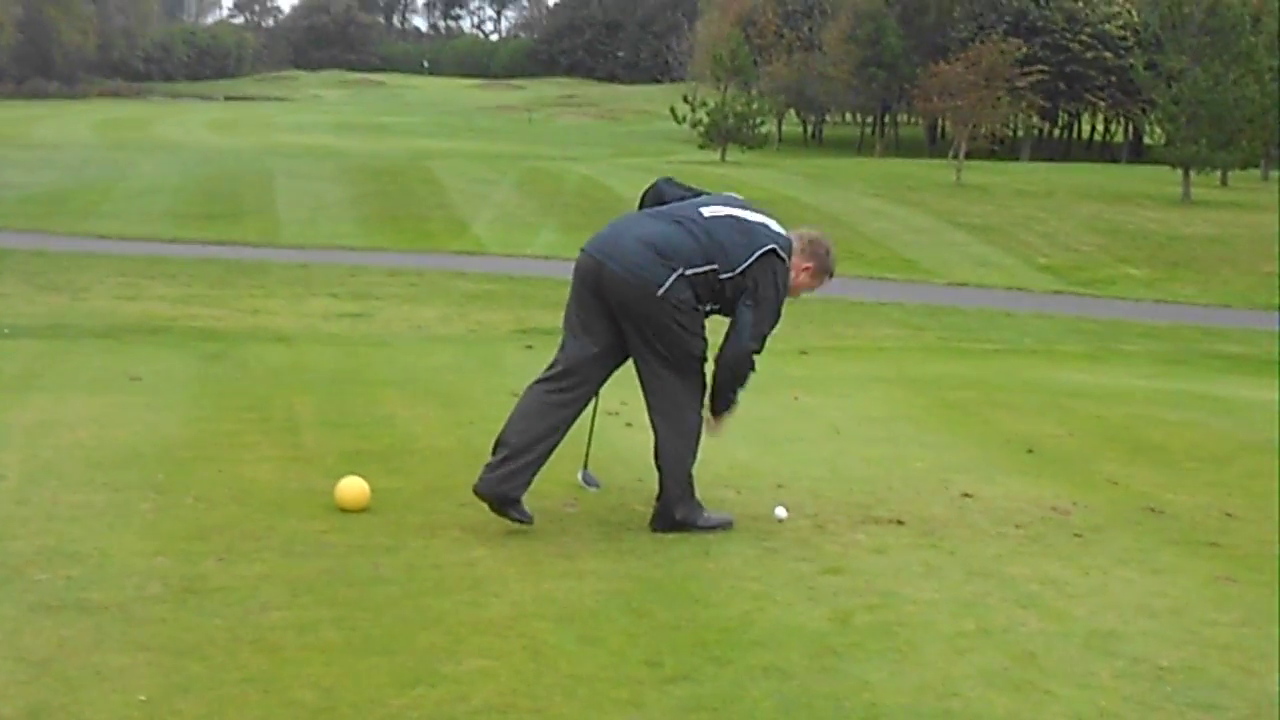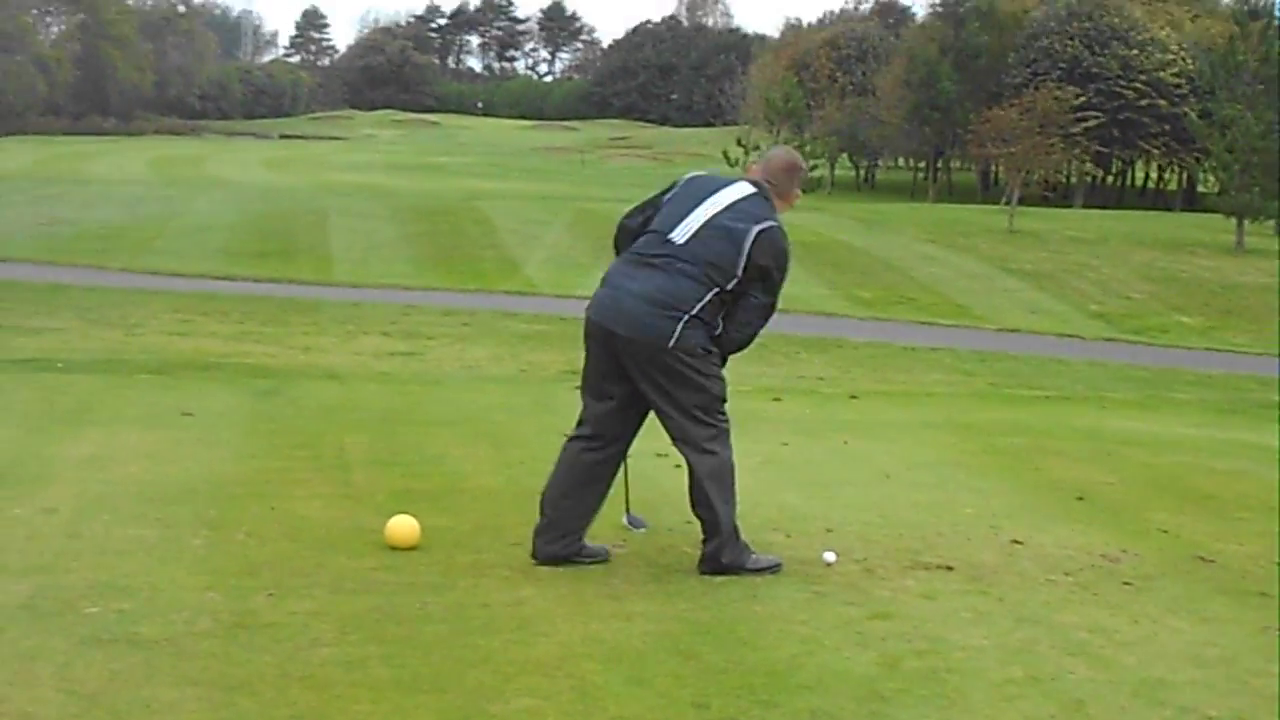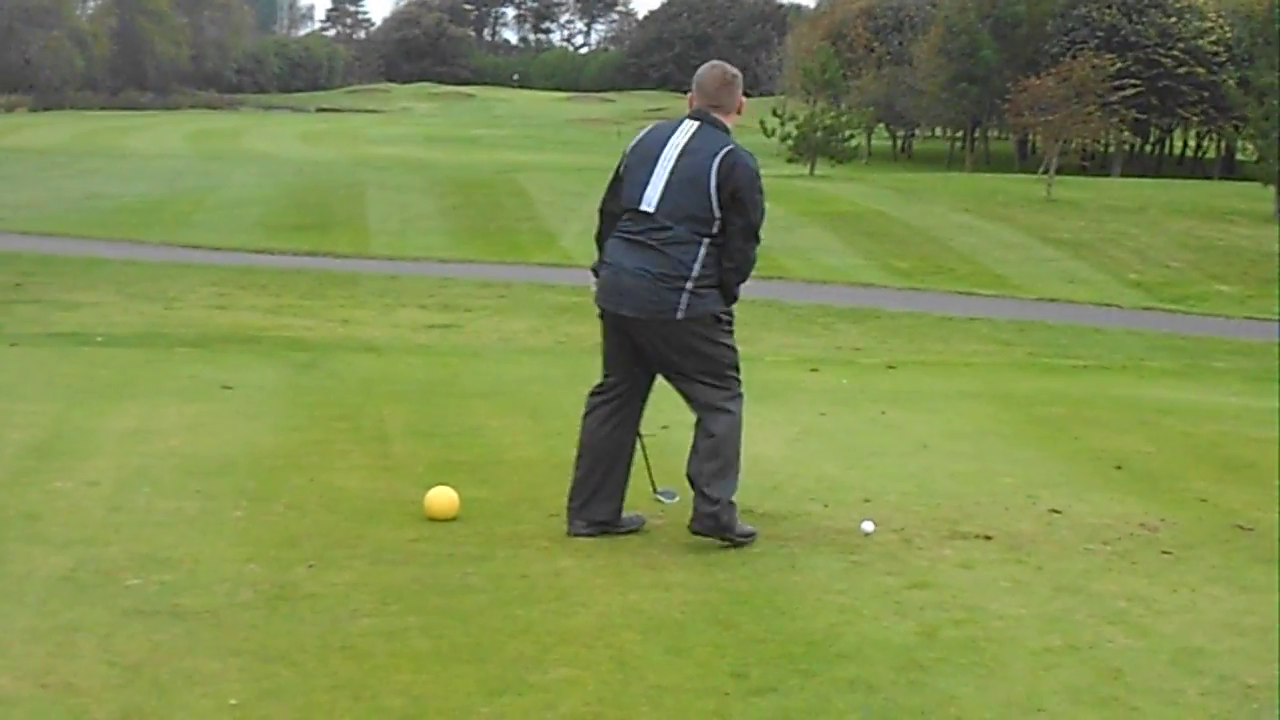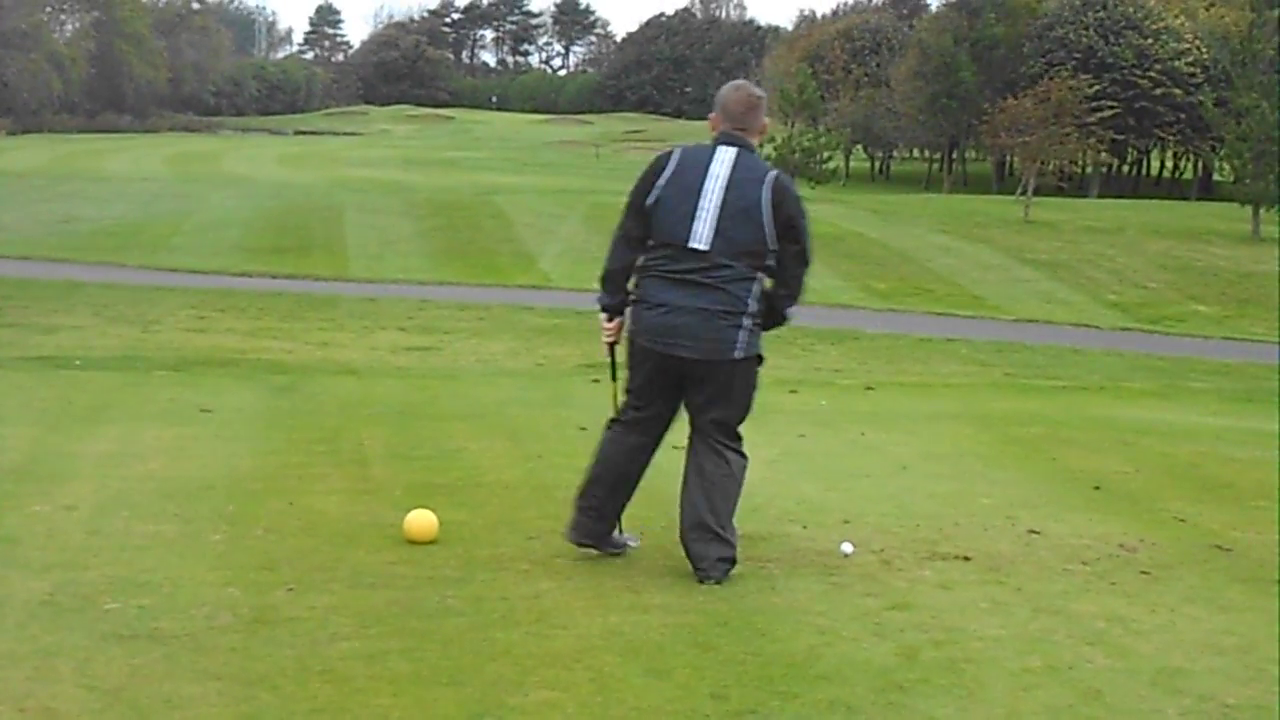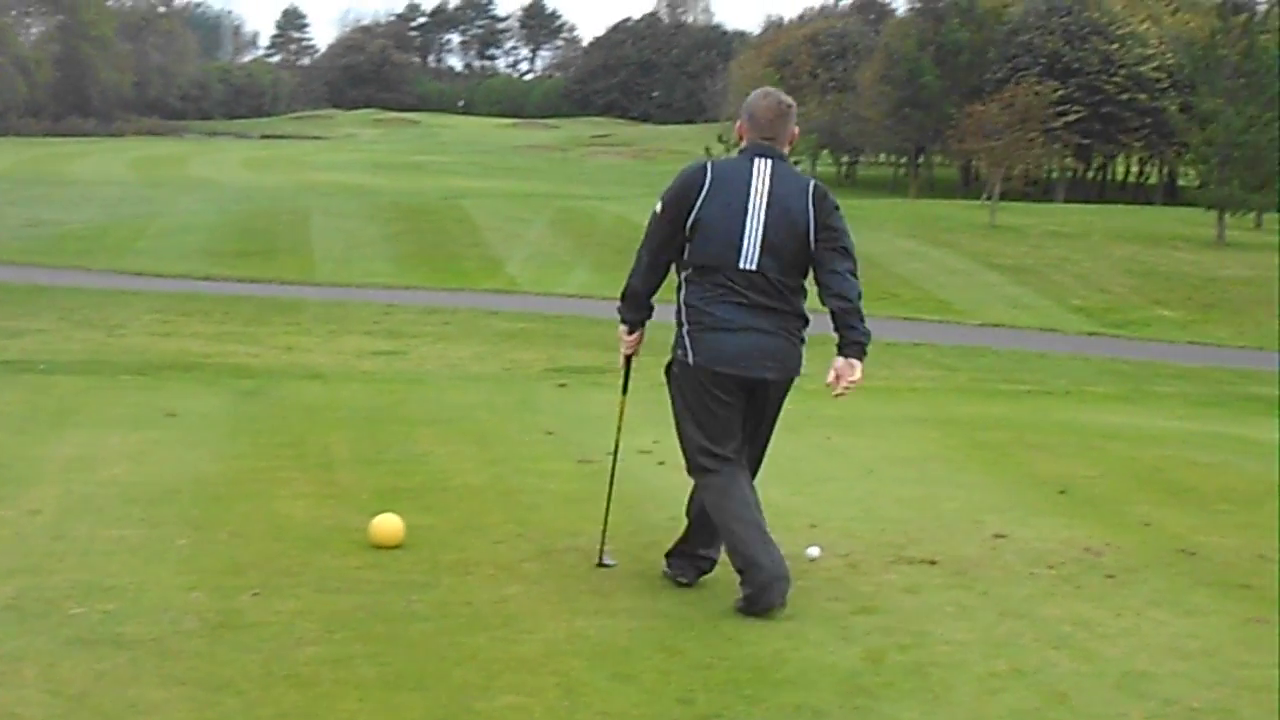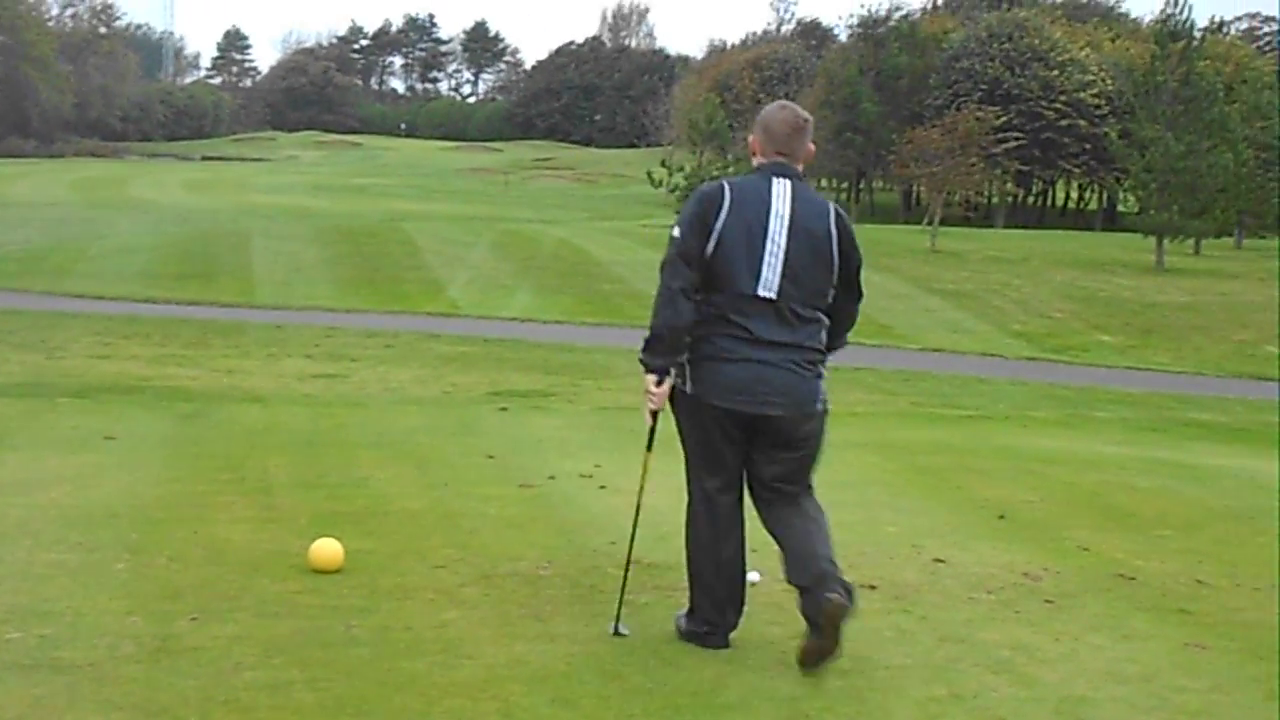
dt=0.4s
person 1, frame 1
left shoulder: (739, 209)
right shoulder: (771, 268)
left elbow: (660, 192)
right elbow: (741, 348)
right wrist: (720, 408)
left hip: (602, 251)
right hip: (653, 280)
left knee: (570, 373)
right knee: (681, 393)
left ankle: (501, 479)
right ankle: (678, 508)
person 1, frame 2
left shoulder: (694, 183)
right shoulder: (768, 237)
left elbow: (628, 231)
right elbow: (747, 321)
right wrist: (710, 355)
left hip: (609, 307)
right hip: (670, 332)
left knee: (601, 426)
right knee: (707, 437)
left ankle: (554, 538)
right ankle: (725, 551)
person 1, frame 3
left shoulder: (648, 138)
right shoulder: (735, 163)
left elbow: (609, 213)
right elbow: (741, 248)
right wrist: (720, 297)
left hip: (618, 287)
right hip: (679, 300)
left knee: (616, 395)
right knee: (718, 398)
left ankle: (591, 511)
right ankle: (713, 508)
person 1, frame 4
left shoulder: (668, 165)
right shoulder: (776, 189)
left elbow: (627, 242)
right elbow: (791, 274)
left wrist: (612, 305)
right wrist: (761, 318)
left hip: (654, 323)
right hip: (726, 337)
left knee: (636, 421)
right knee: (717, 442)
left ankle: (589, 523)
right ankle: (709, 556)
person 1, frame 5
left shoulder: (699, 180)
right shoulder: (812, 196)
left elbow: (654, 255)
right elbow: (839, 275)
left wrist: (632, 319)
right wrist: (850, 347)
left hip: (706, 347)
right hip: (777, 352)
left knee: (715, 463)
right knee: (739, 460)
left ankle: (765, 578)
right ankle: (692, 555)
person 1, frame 6
left shoulder: (714, 200)
right shoulder: (831, 218)
left elbow: (678, 289)
right elbow: (844, 305)
left wrist: (660, 364)
left hip: (715, 380)
right hip: (793, 388)
left knee: (714, 501)
right knee: (789, 496)
left ankle: (711, 620)
right ankle: (825, 591)
